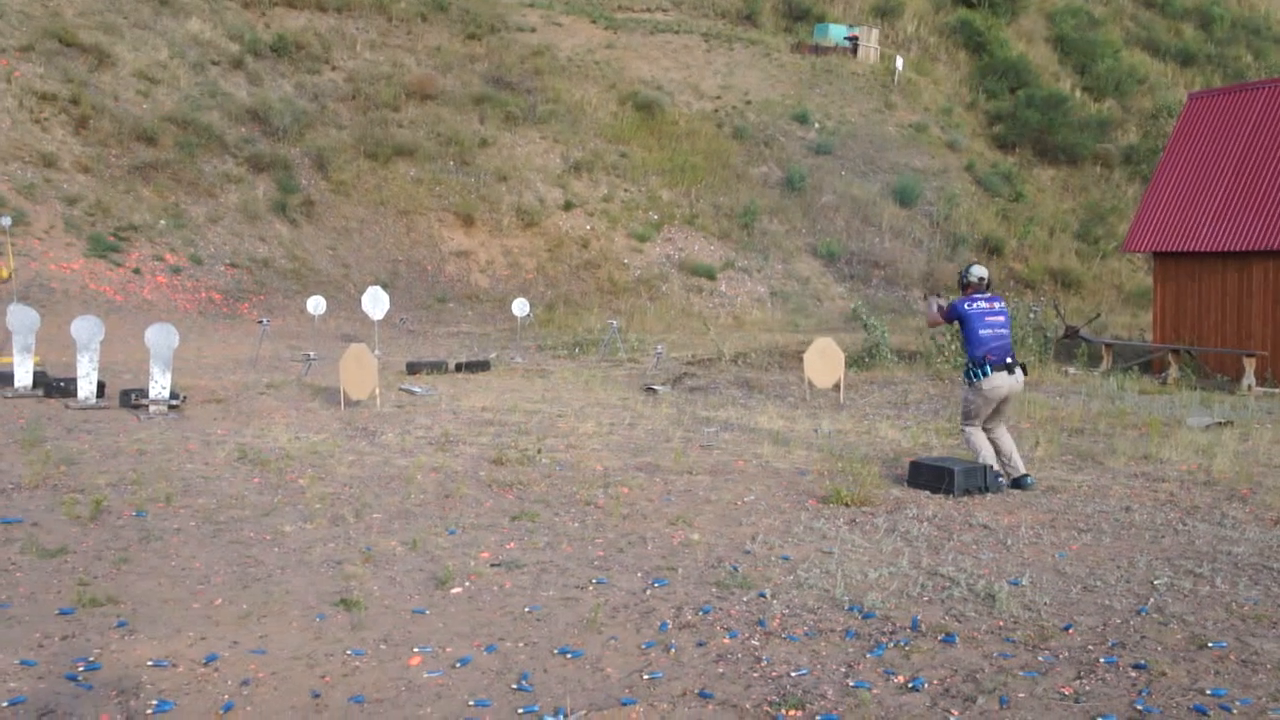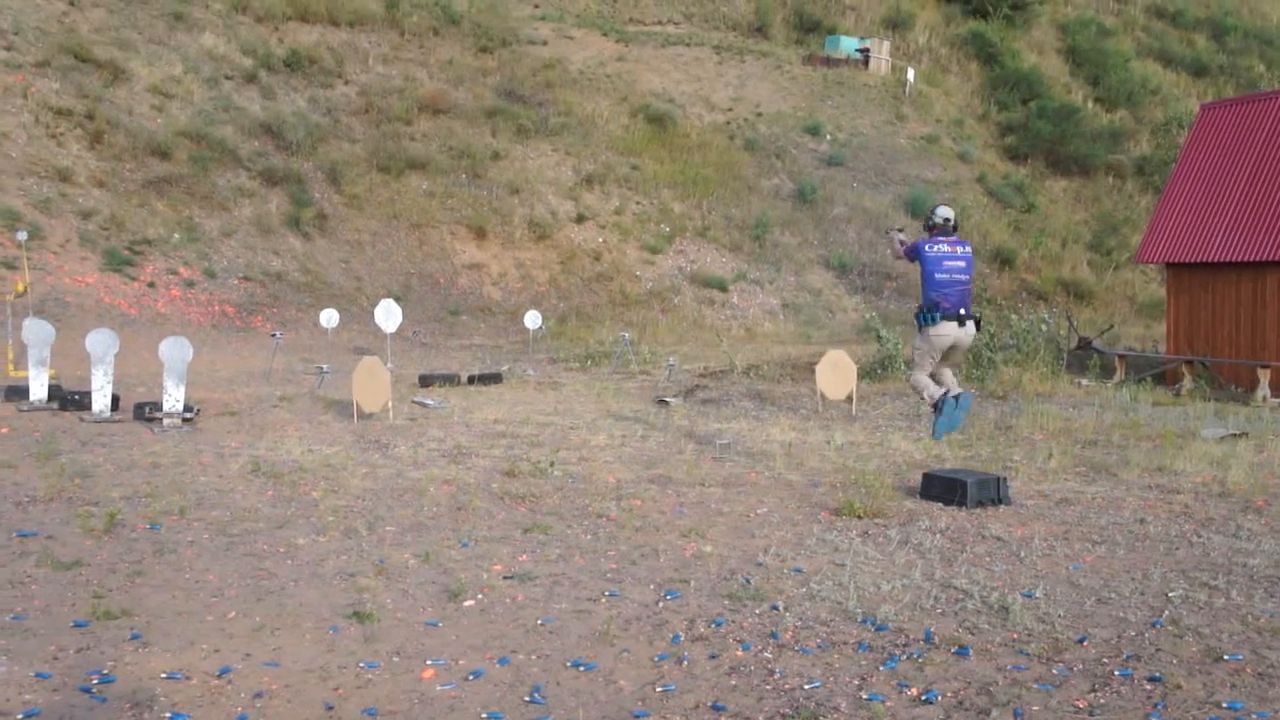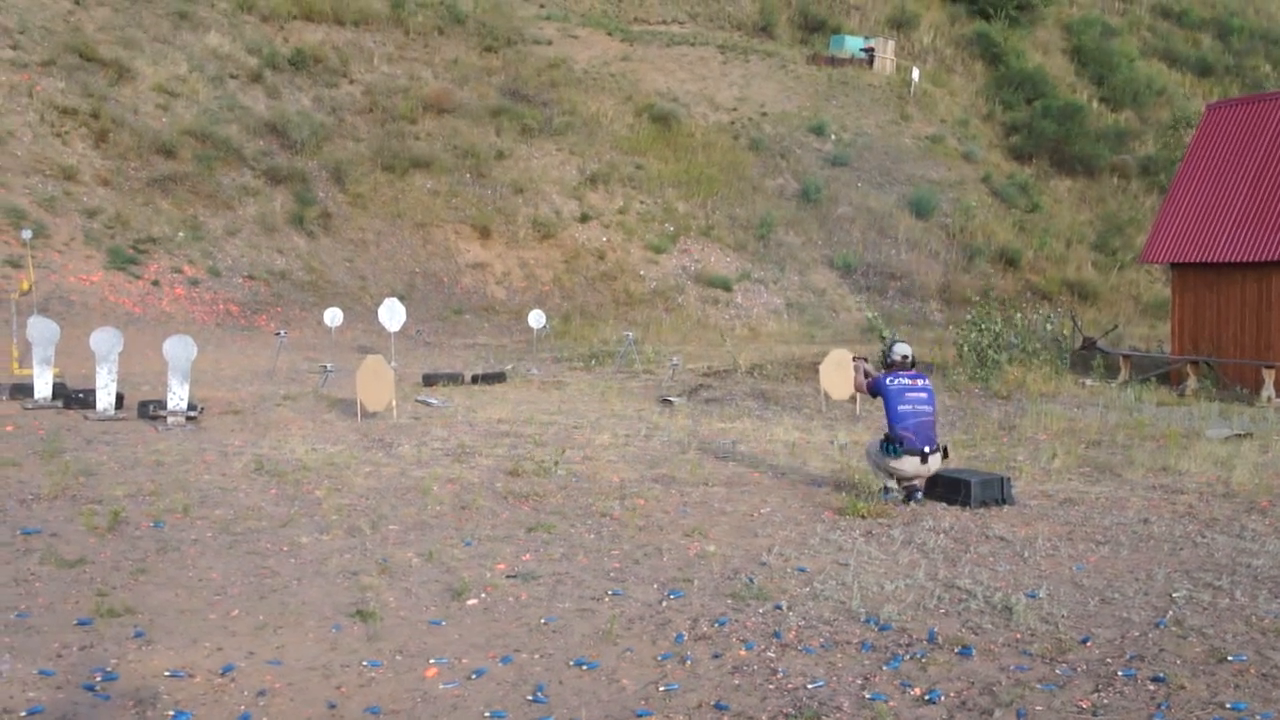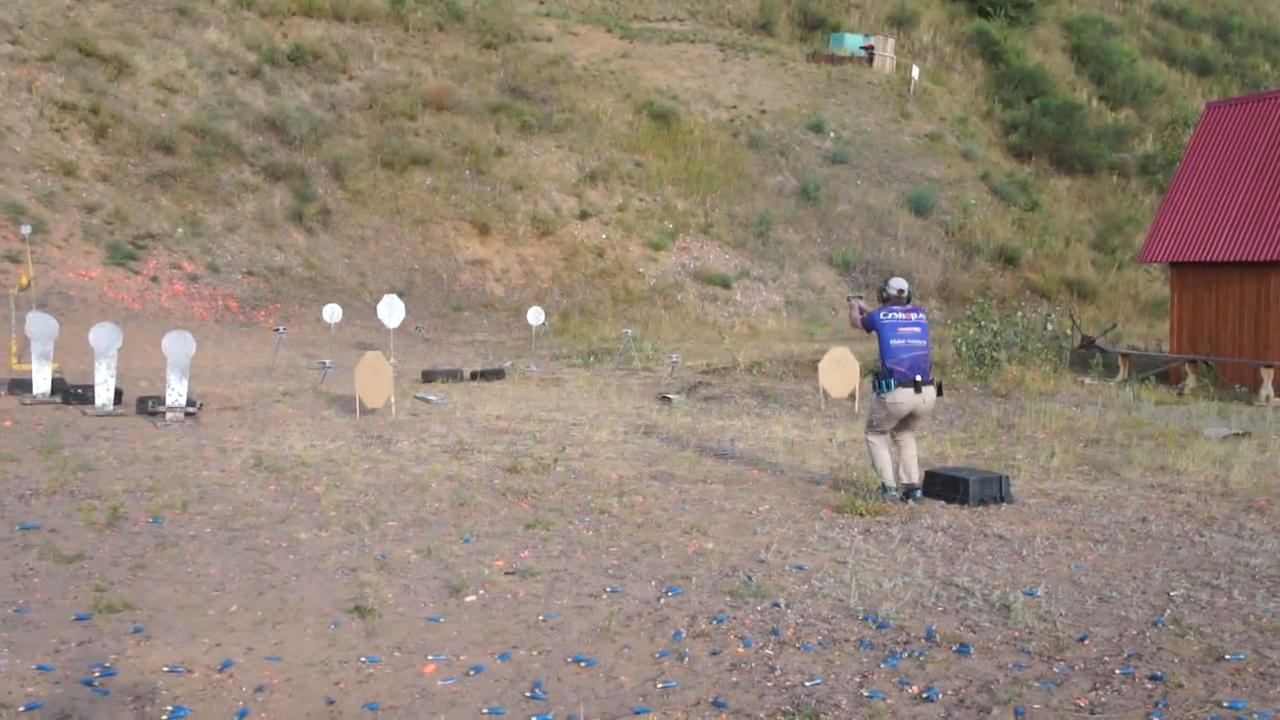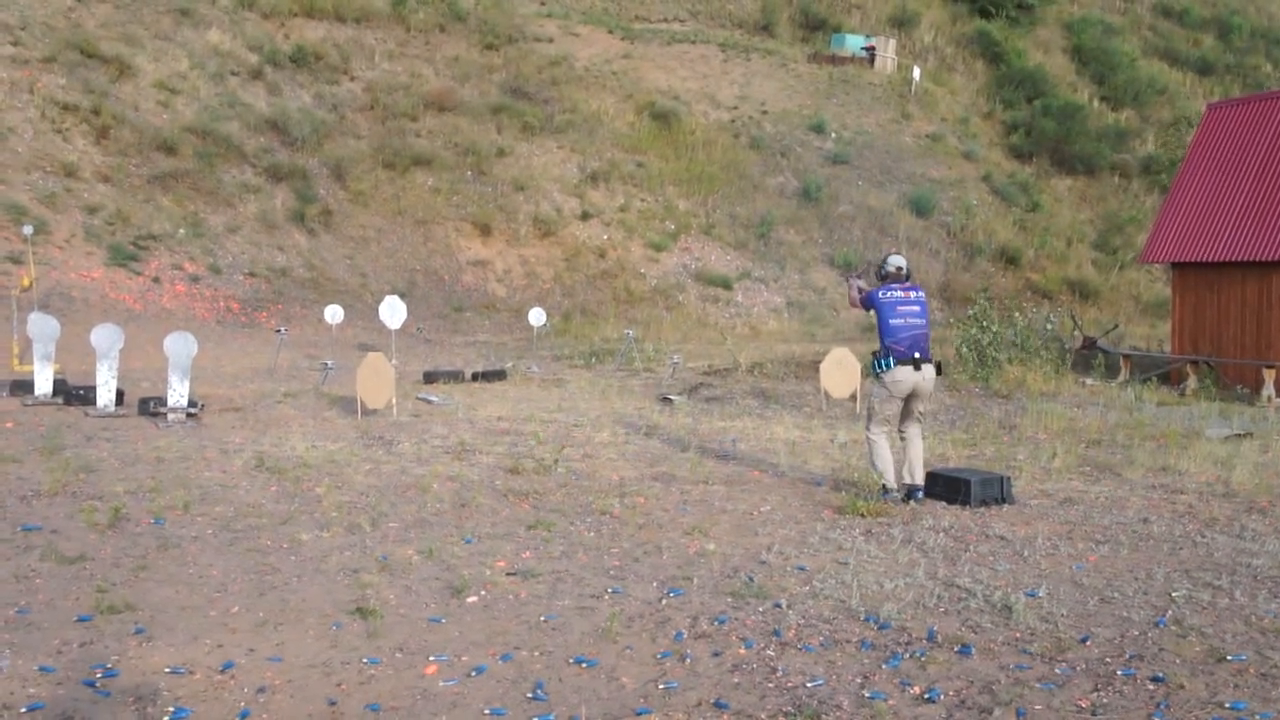
dt=0.5s
person 1, frame 1
left shoulder: (961, 305)
right shoulder: (1001, 303)
left elbow: (932, 322)
left wrist: (932, 305)
right wrist: (945, 305)
left hip: (987, 379)
right hip: (1015, 376)
left knee: (972, 427)
right knee: (994, 427)
left ankle: (993, 475)
right ankle: (1021, 476)
person 1, frame 2
left shoulder: (924, 246)
right shoulder: (966, 247)
left elbow: (899, 254)
left wrist: (895, 239)
right wrist: (905, 239)
left hip: (937, 326)
right hip: (966, 327)
left knee: (918, 375)
right knee: (940, 369)
left ankle: (942, 400)
right ankle: (956, 396)
person 1, frame 3
left shoulder: (885, 381)
right shoulder: (925, 380)
left elbow: (860, 387)
left wrist: (859, 369)
right wrist: (871, 371)
left hip: (905, 462)
right hip: (933, 462)
left knee: (873, 450)
left ankle: (891, 488)
right ankle: (913, 487)
person 1, frame 4
left shoulder: (879, 316)
right shoulder: (920, 315)
left elbow: (856, 323)
left wrist: (854, 307)
left hip: (897, 394)
right hip: (927, 394)
left knee: (875, 434)
right knee: (904, 432)
left ankle: (889, 487)
right ankle: (912, 485)
person 1, frame 5
left shoulder: (878, 295)
right shoulder: (920, 294)
left elbow: (855, 302)
left wrist: (853, 286)
left hip: (895, 372)
right hip: (925, 371)
left knee: (877, 431)
right knee: (913, 430)
left ankle: (890, 487)
right ankle: (915, 486)
